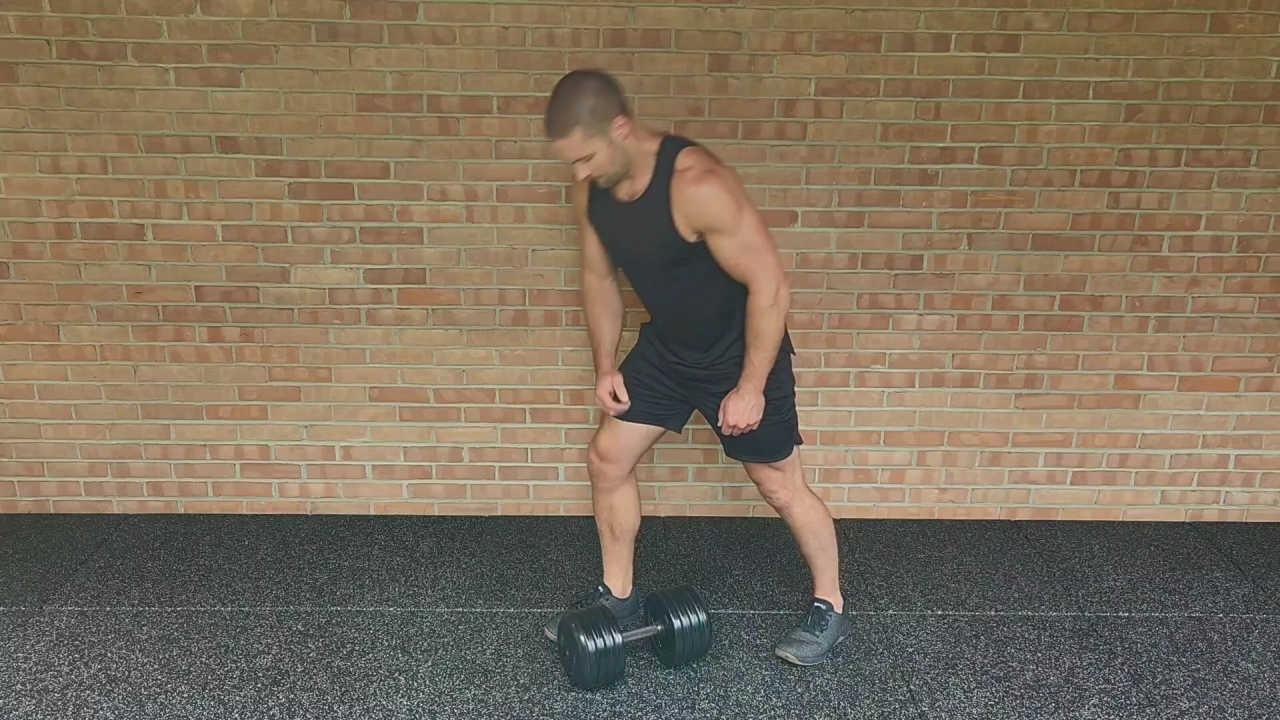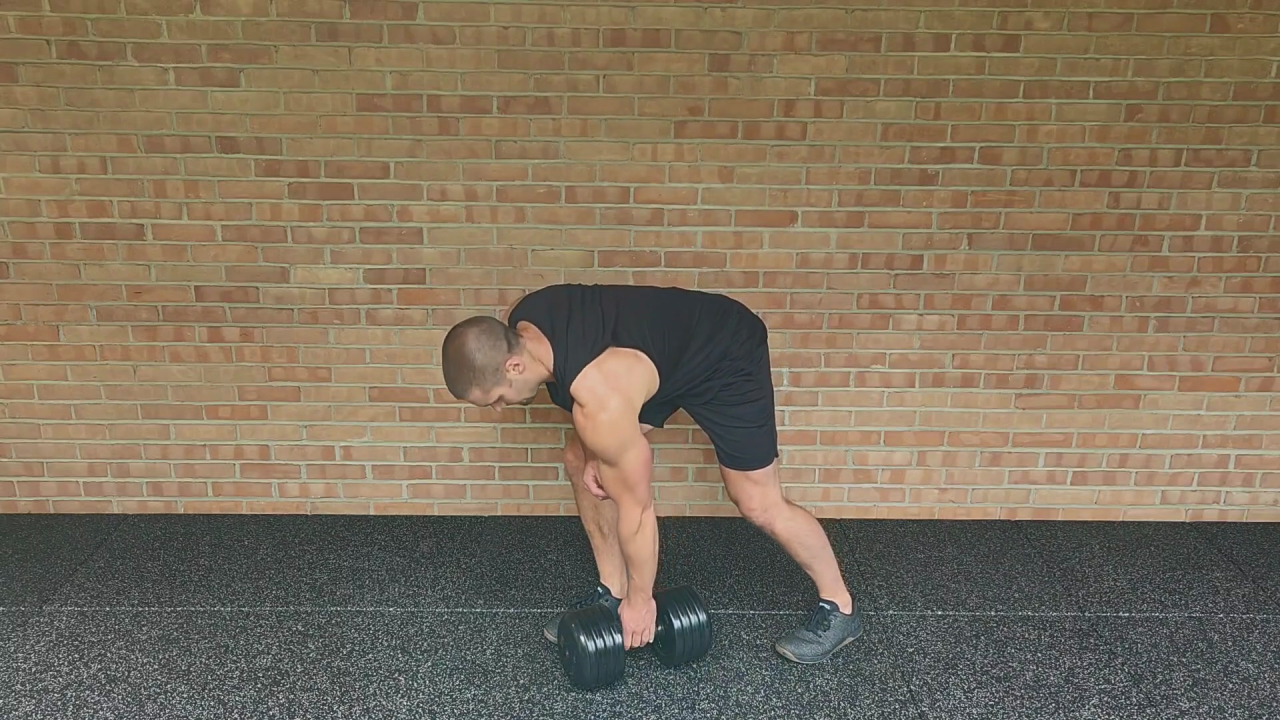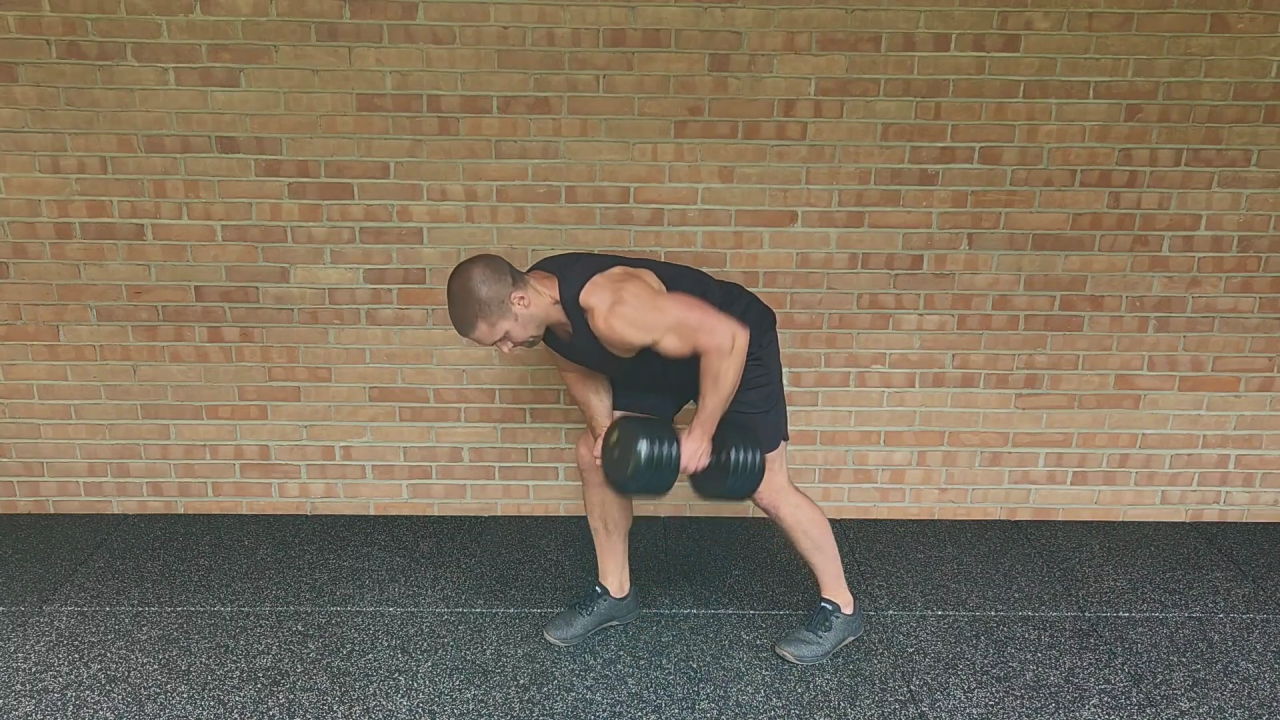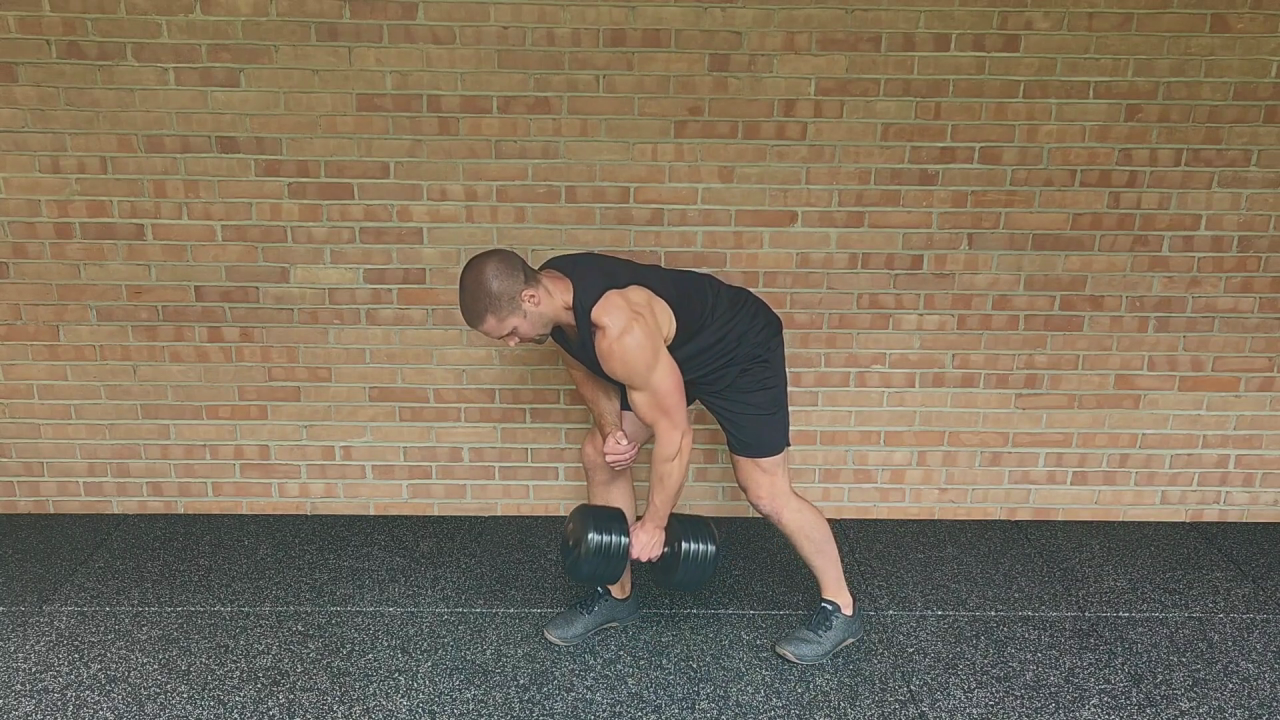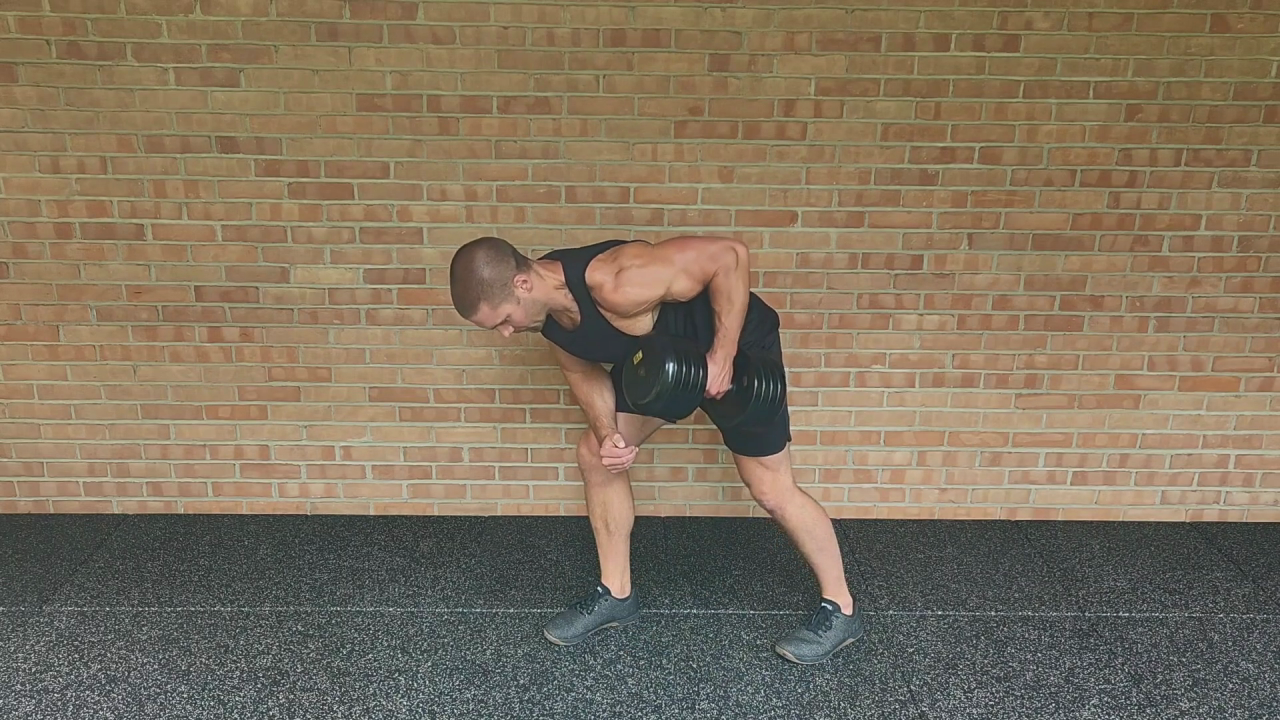
dt=1s
person 1, frame 1
left shoulder: (699, 186)
right shoulder: (592, 188)
left elbow: (770, 287)
right elbow: (598, 277)
left wrist: (750, 388)
right wrist: (605, 364)
left hip: (736, 351)
right hip: (665, 346)
left knee: (779, 485)
right knee: (607, 458)
left ankle: (829, 607)
right ankle: (617, 596)
person 1, frame 2
left shoulder: (601, 398)
right shoulder: (516, 326)
left elbow: (636, 508)
left wrist: (641, 600)
right wrist: (593, 454)
left hip: (726, 358)
right hip: (666, 350)
left knee: (758, 503)
right knee: (579, 461)
left ankle: (840, 608)
right ankle: (612, 591)
person 1, frame 3
left shoulder: (609, 311)
right shoulder: (538, 296)
left elbow: (727, 338)
right elbow: (578, 366)
left wrist: (700, 433)
right wrist: (602, 429)
left hip: (733, 343)
right hip: (663, 350)
left knee: (766, 488)
right knee: (593, 456)
left ankle: (840, 607)
right ankle: (615, 593)
person 1, frame 4
left shoulder: (620, 331)
right shoulder: (552, 291)
left elbow: (674, 434)
right elbow: (585, 364)
left wrist: (654, 524)
right wrist: (610, 428)
left hip: (741, 349)
right hip: (672, 350)
left knee: (766, 493)
right knee: (598, 455)
left ankle: (841, 608)
right ankle: (616, 594)
person 1, frame 5
left shoulder: (614, 284)
right shoulder: (544, 303)
left elbow: (729, 254)
right elbow: (582, 370)
left wrist: (722, 357)
right wrist: (607, 432)
left hip: (736, 344)
left knee: (771, 490)
right knee: (595, 456)
left ankle: (841, 608)
right ankle: (616, 594)
